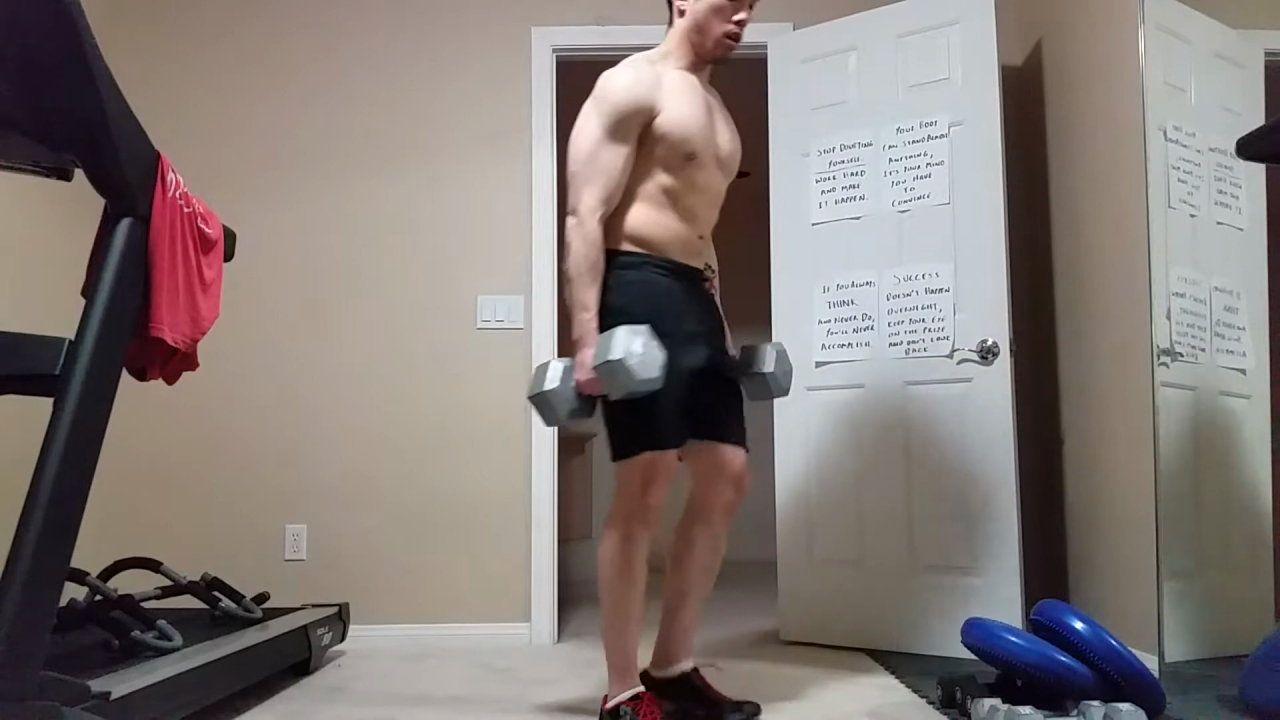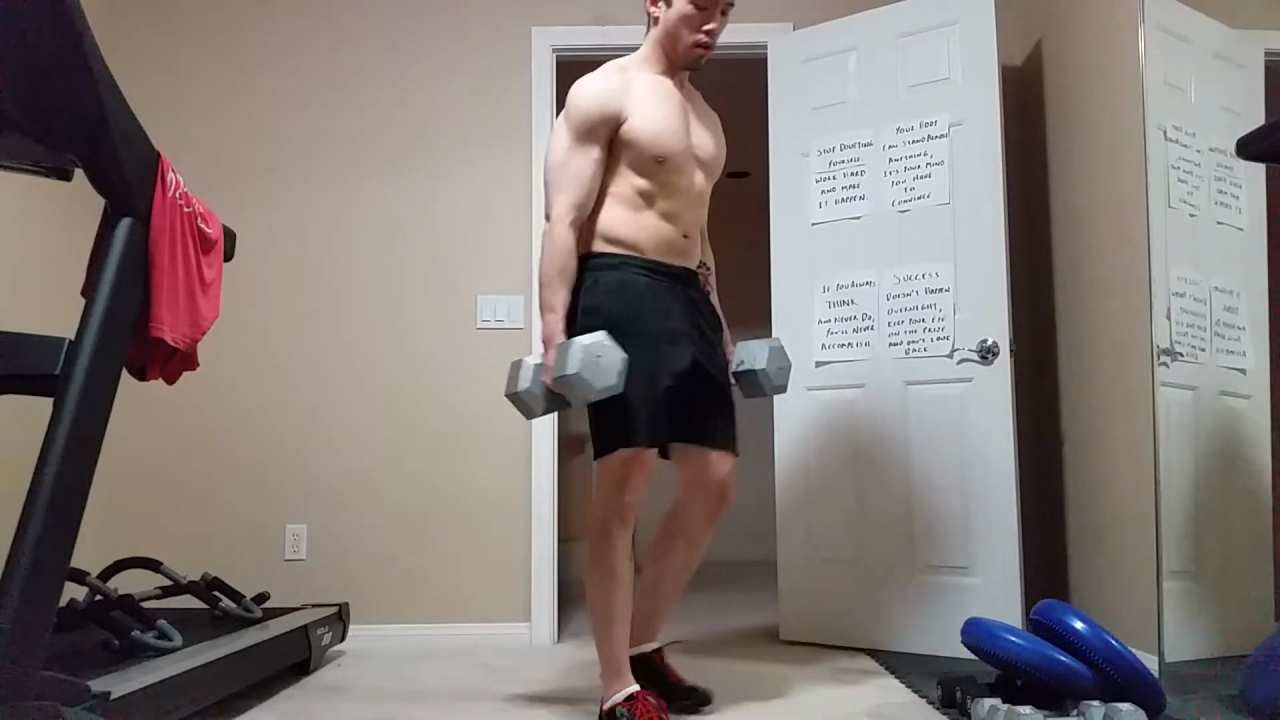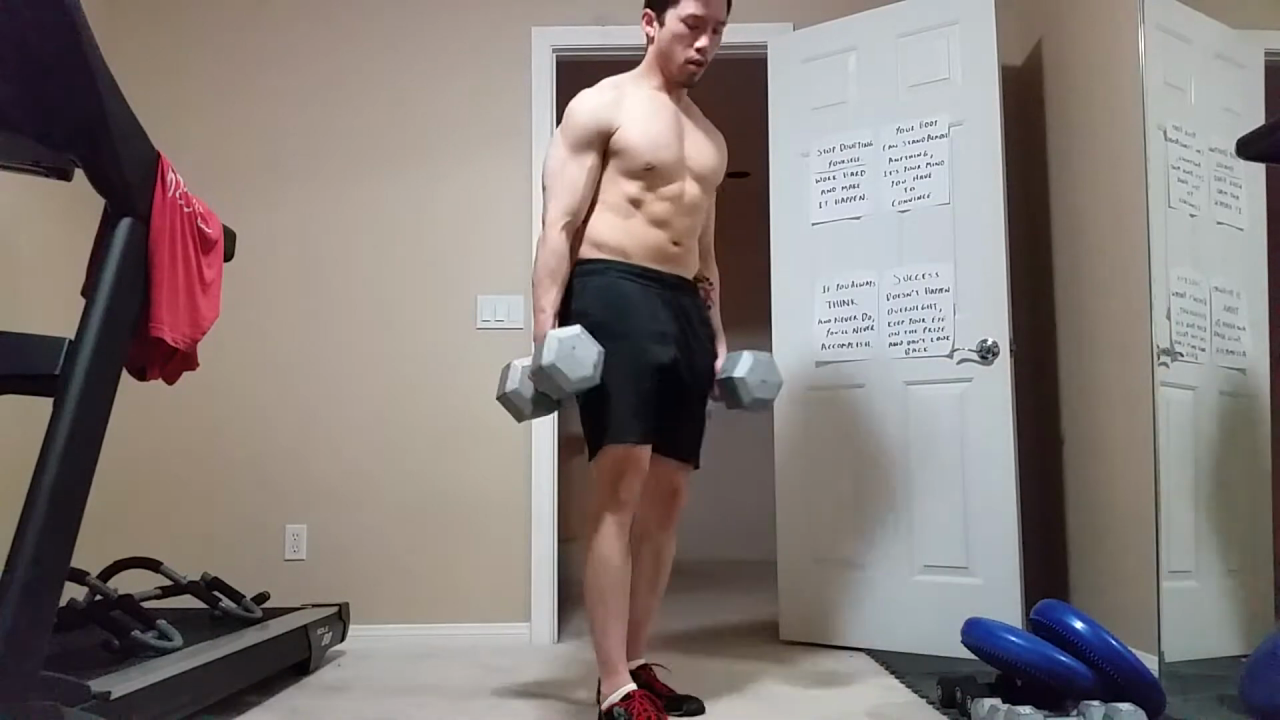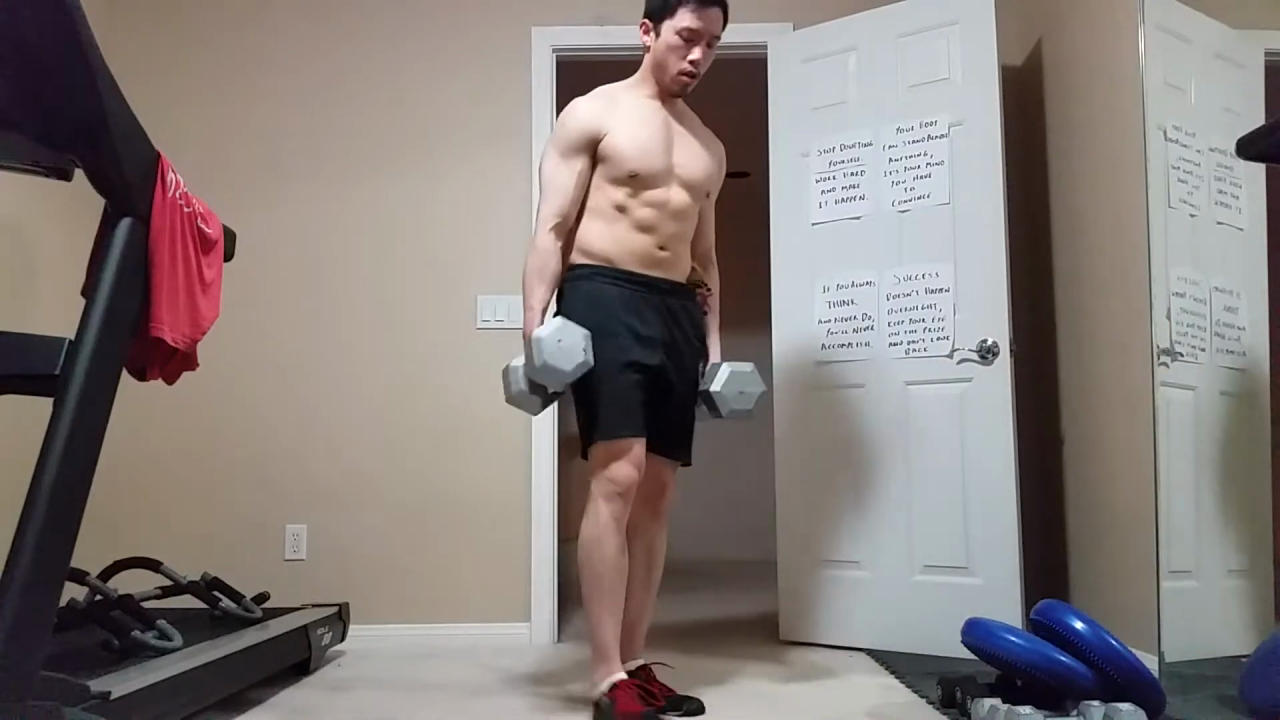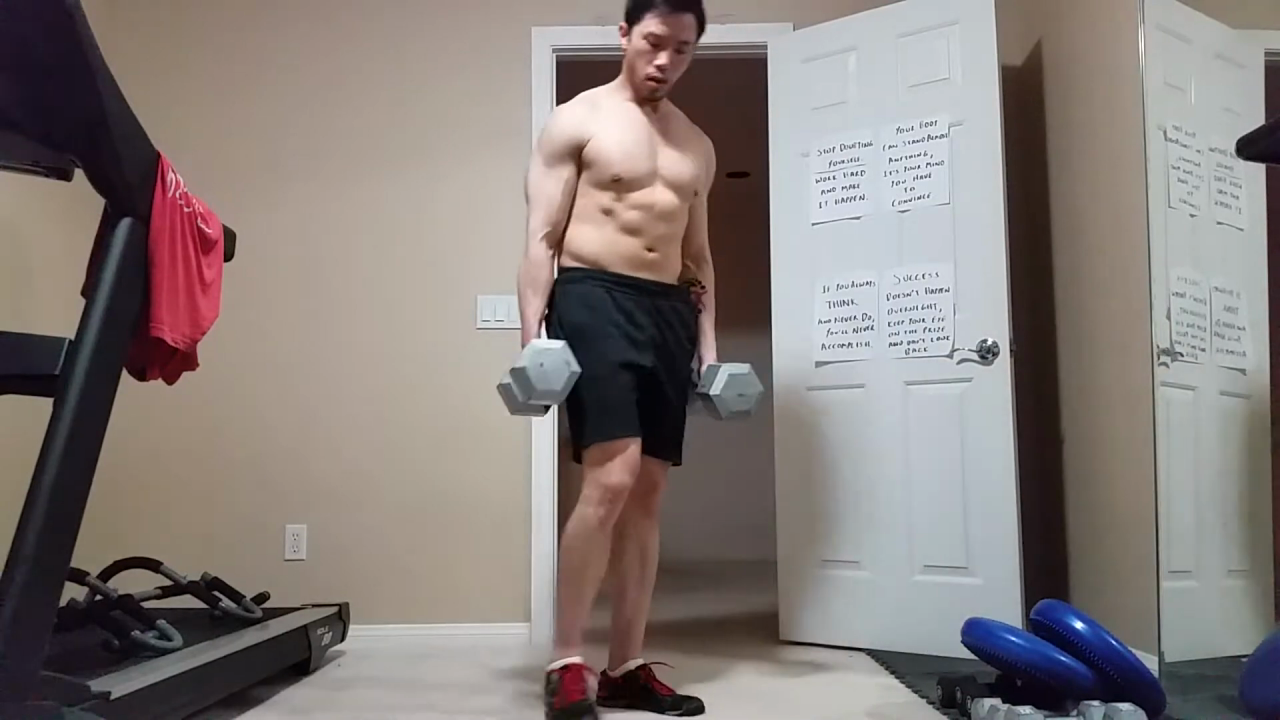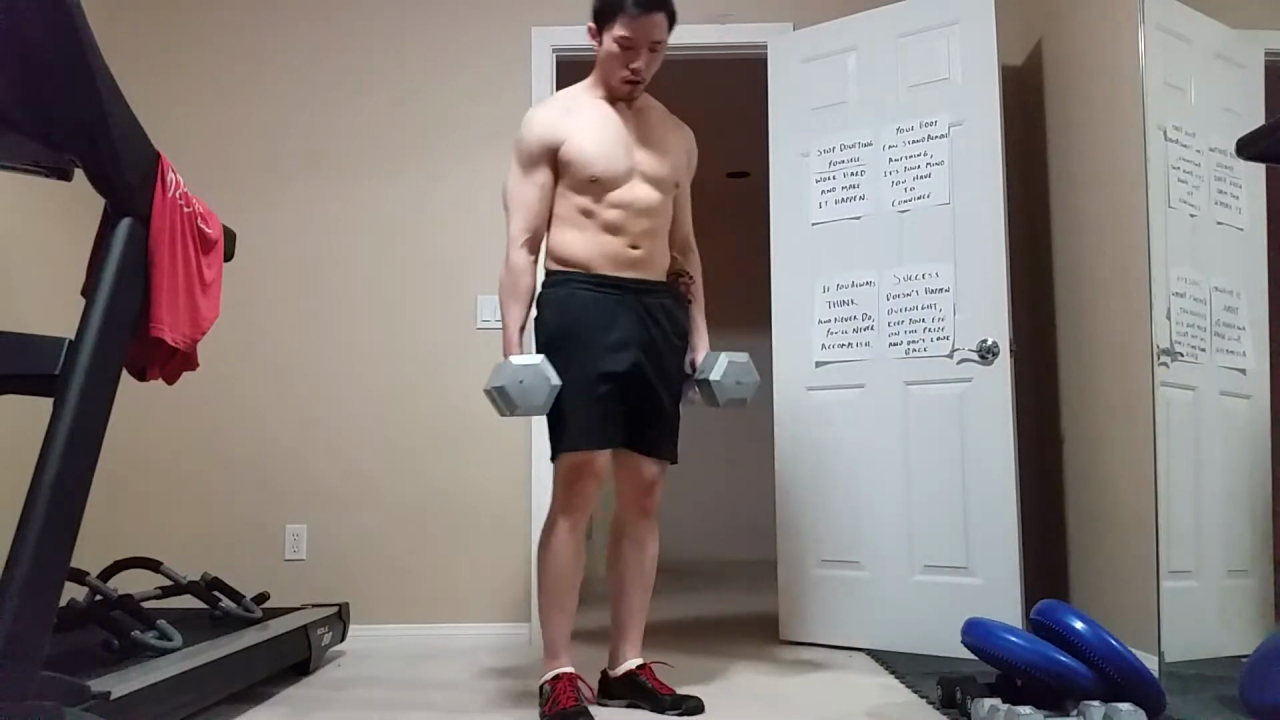
dt=0.2s
person 1, frame 1
left shoulder: (712, 106)
right shoulder: (632, 85)
right elbow: (584, 217)
left wrist: (718, 324)
right wrist: (586, 336)
left hip: (692, 295)
right hip: (638, 289)
left knee: (726, 480)
right knee: (641, 492)
person 1, frame 2
left shoulder: (705, 117)
right shoulder: (604, 93)
right elbow: (562, 223)
left wrist: (719, 322)
right wrist: (555, 335)
left hip: (688, 297)
right hip: (622, 291)
left knee: (714, 481)
right knee: (621, 493)
left ankle: (642, 644)
person 1, frame 3
left shoulder: (710, 137)
right shoulder: (600, 107)
right elbow: (558, 228)
left wrist: (716, 334)
right wrist: (545, 330)
left hip: (683, 307)
right hip: (614, 296)
left knee: (666, 496)
right knee: (619, 488)
left ankle: (633, 662)
person 1, frame 4
left shoulder: (709, 148)
right shoulder: (592, 114)
right elbow: (550, 231)
left wrist: (712, 339)
right wrist: (534, 327)
left hip: (676, 312)
right hip: (604, 298)
left knee: (655, 493)
right knee: (616, 479)
person 1, frame 5
left shoulder: (698, 147)
right shoulder: (576, 121)
right elbow: (541, 240)
left wrist: (707, 339)
right wrist: (531, 336)
left hip: (668, 313)
right hip: (594, 301)
left knee: (646, 493)
right knee: (611, 480)
right ankle: (567, 661)
person 1, frame 6
left shoulder: (677, 137)
right shoulder: (551, 122)
right elbow: (522, 245)
left wrist: (698, 330)
right wrist: (513, 344)
left hip: (658, 311)
right hip: (580, 306)
left knee: (643, 495)
right knee: (577, 493)
